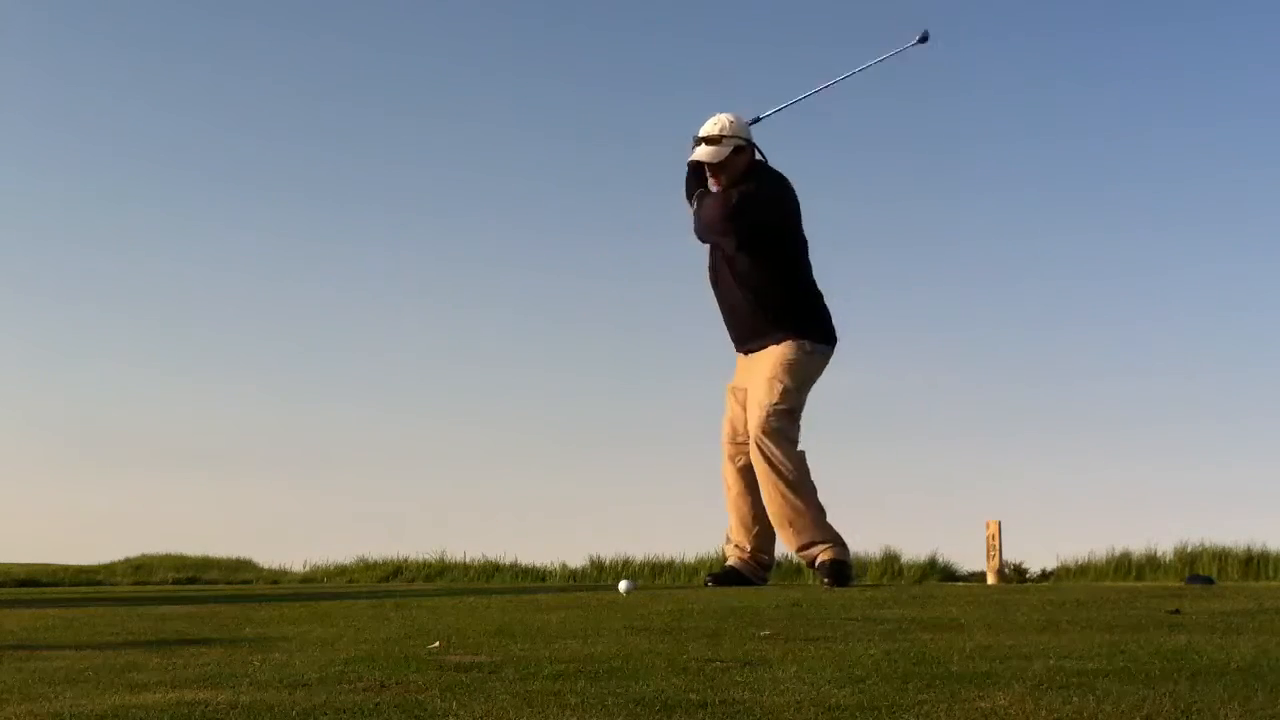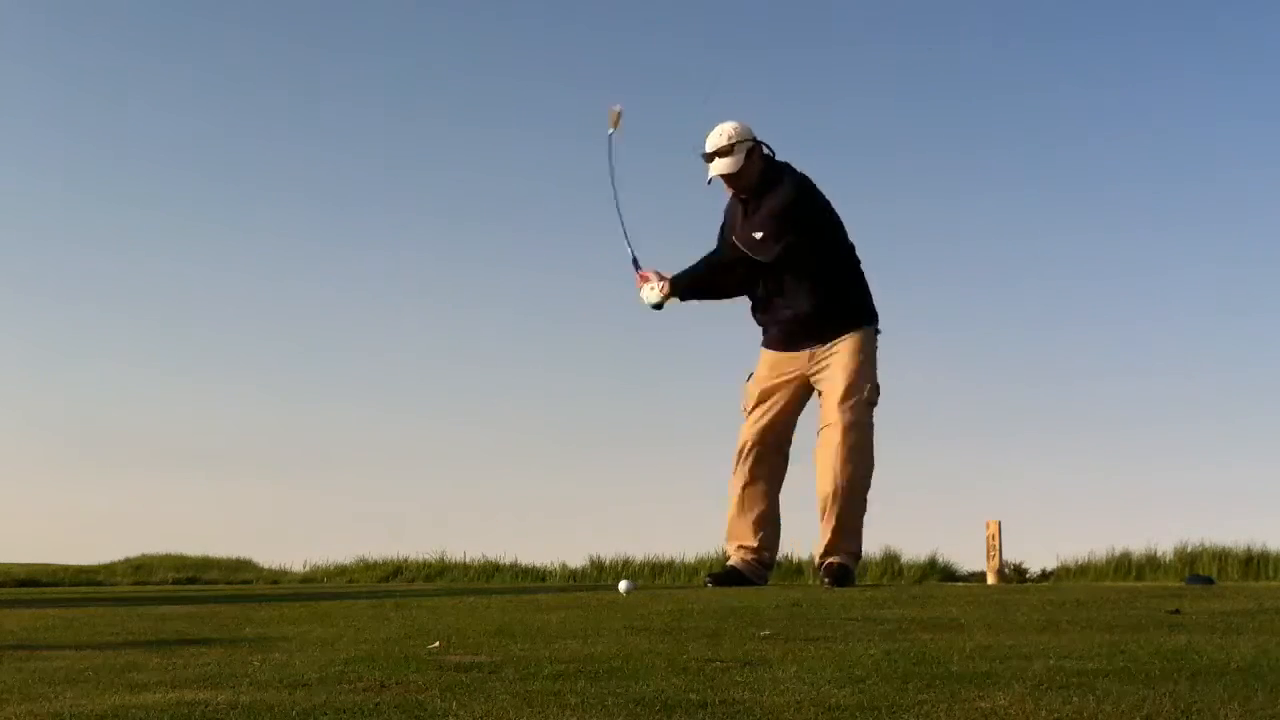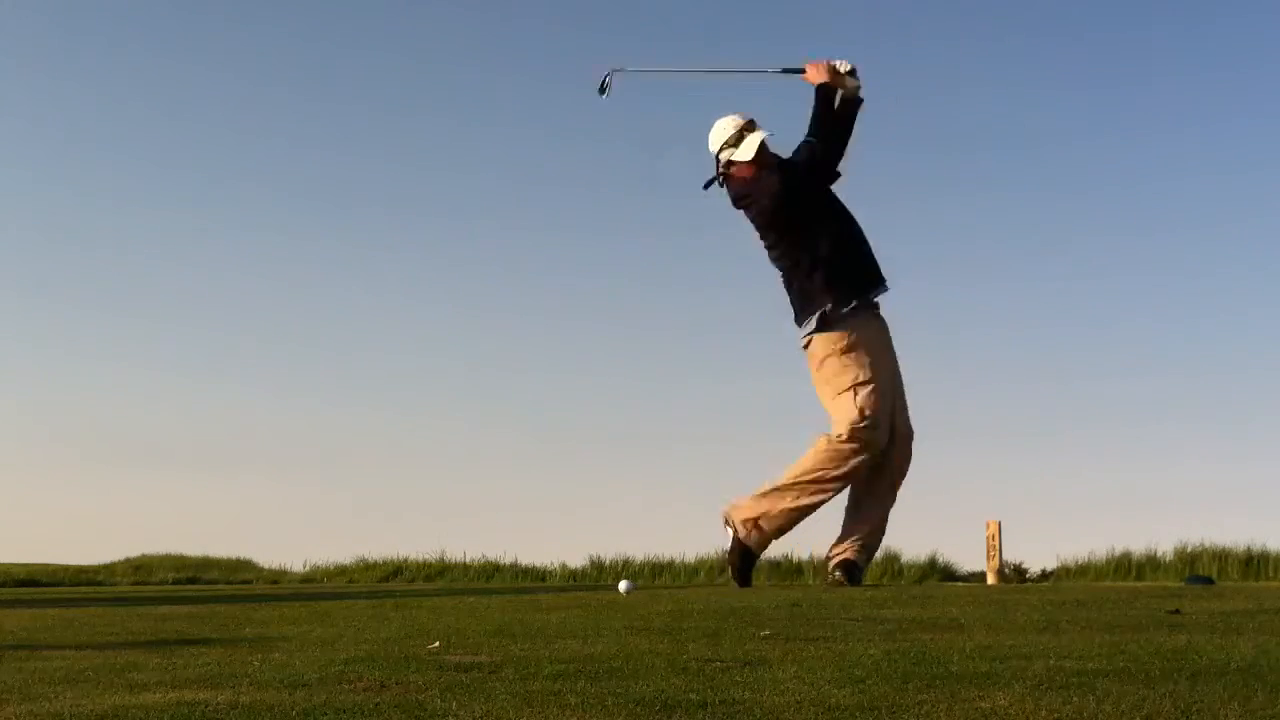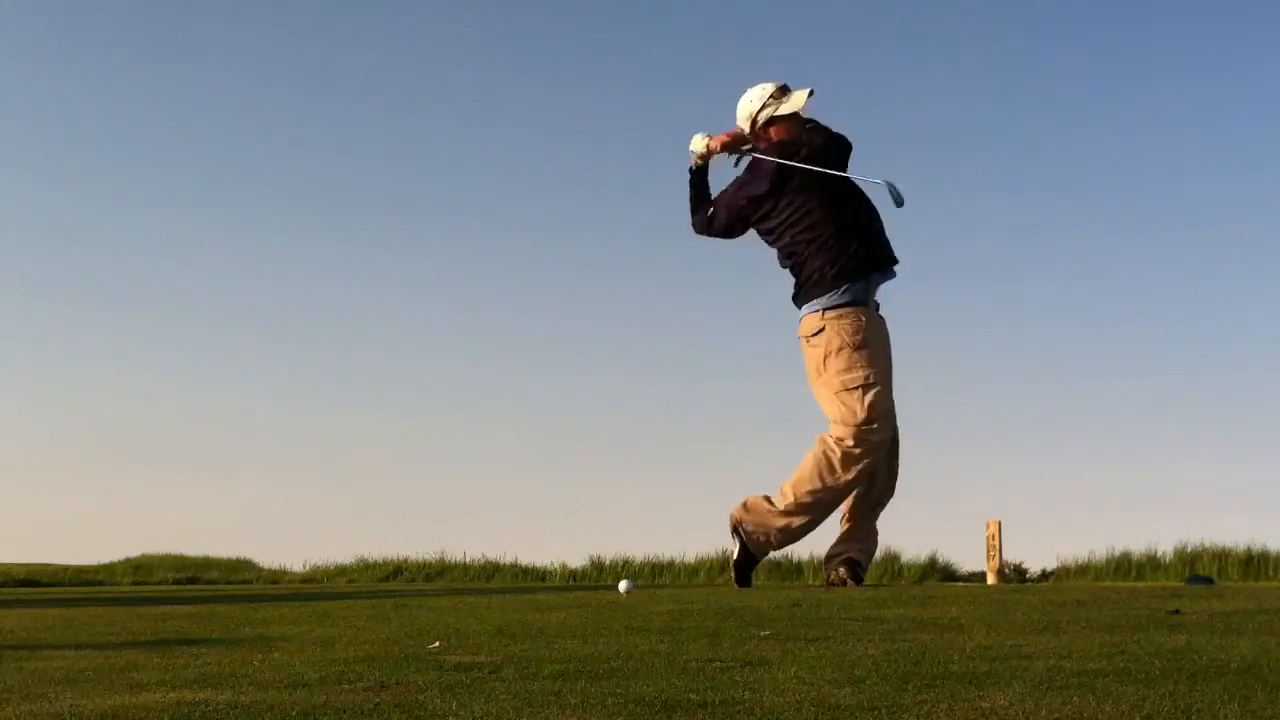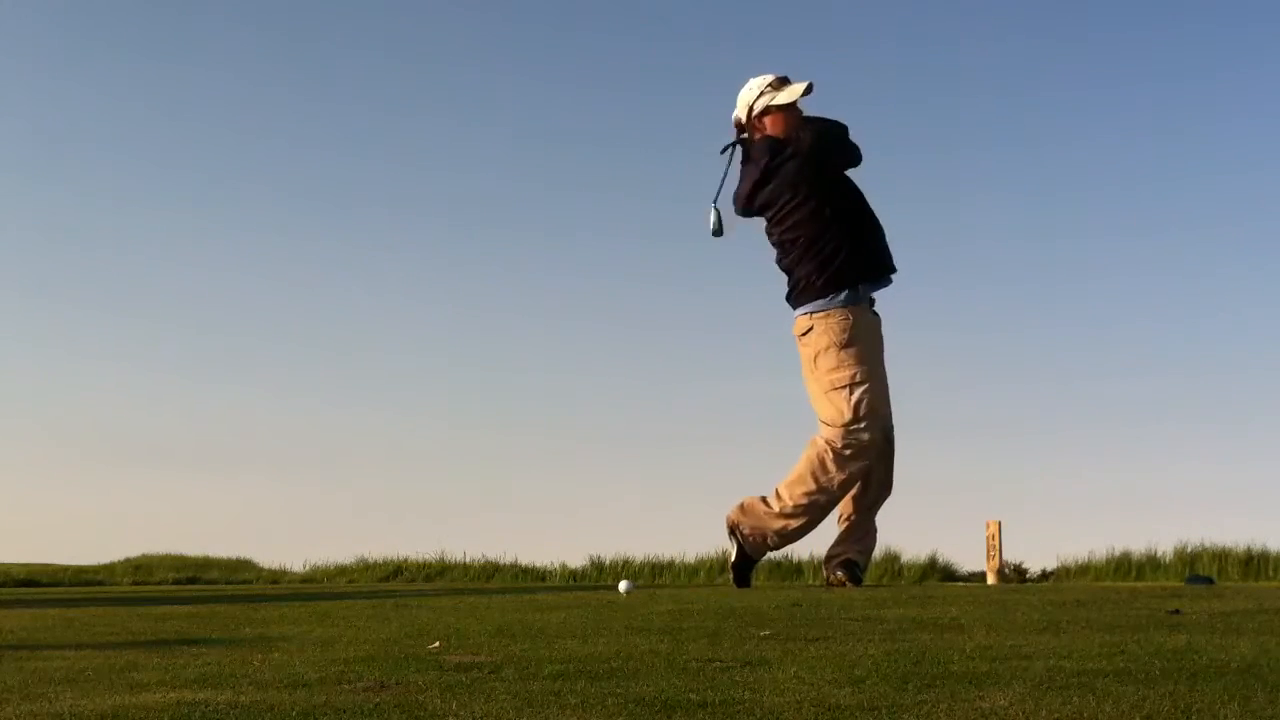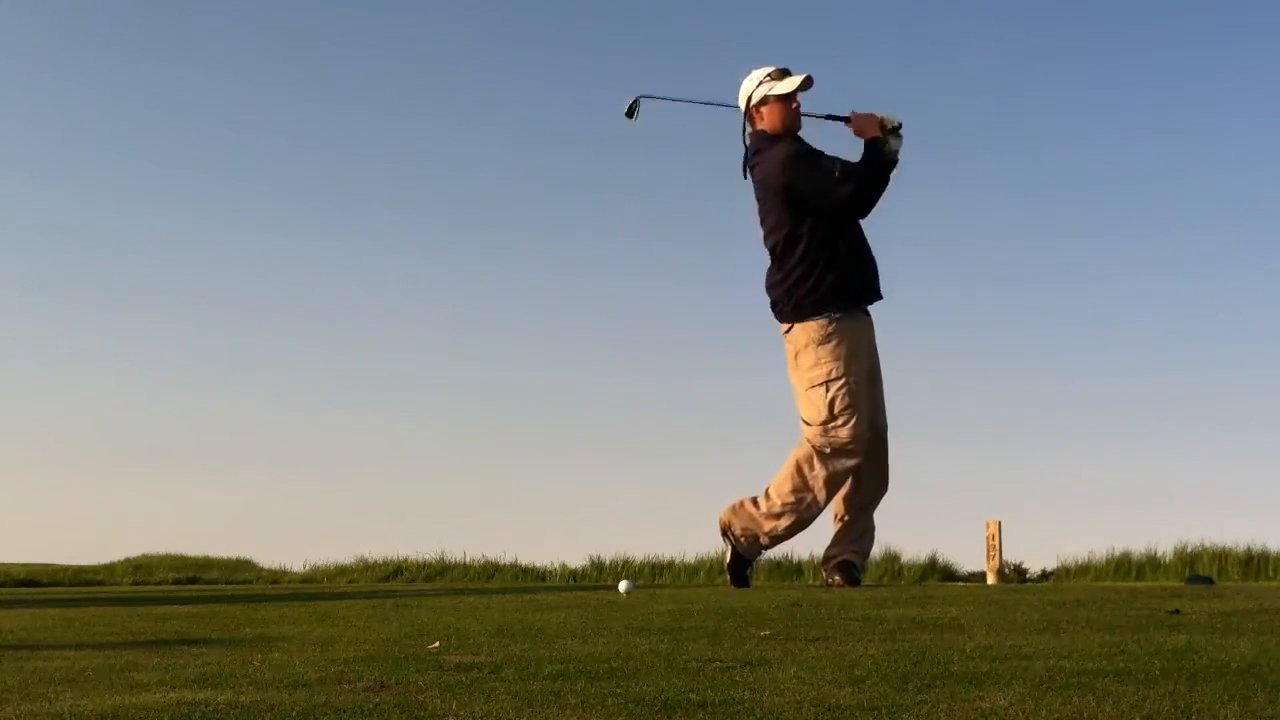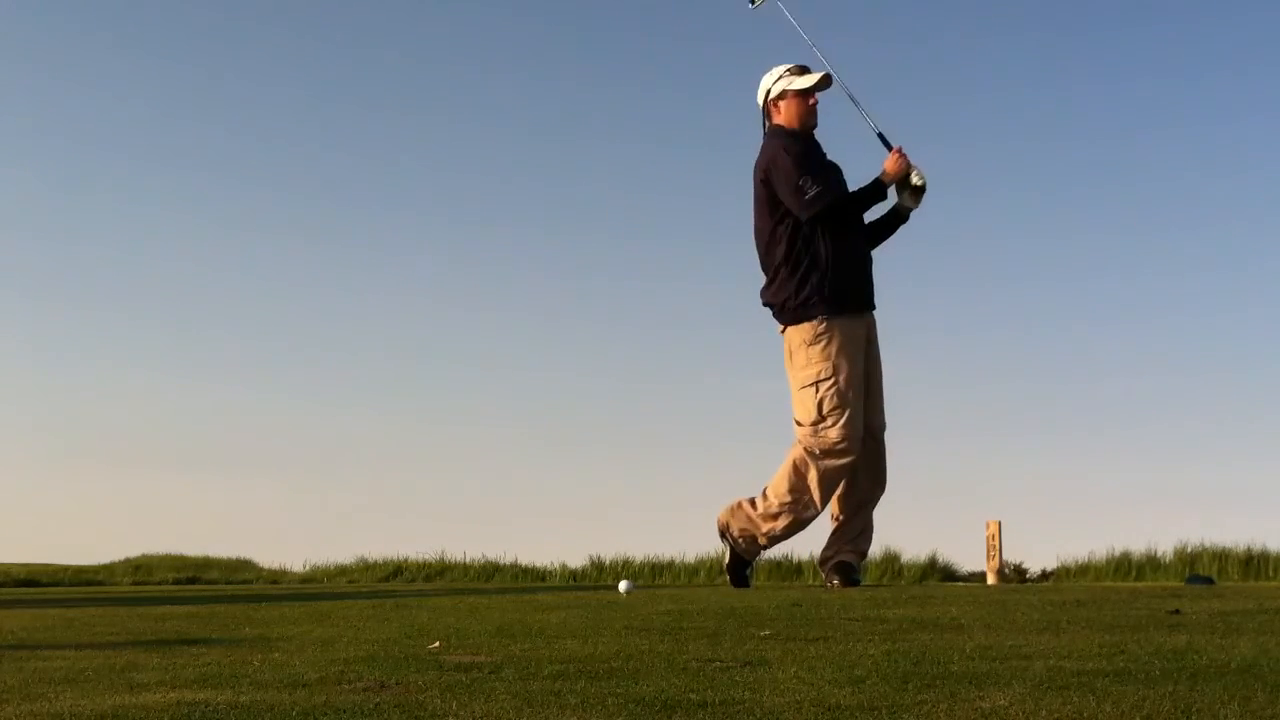
dt=0.3s
person 1, frame 1
left shoulder: (759, 197)
right shoulder: (744, 189)
left elbow: (706, 223)
right elbow: (701, 196)
left wrist: (706, 191)
right wrist: (700, 168)
left hip: (793, 340)
right hip: (757, 345)
left knee: (766, 433)
right knee: (738, 447)
left ankle: (824, 552)
right ankle: (748, 559)
person 1, frame 2
left shoulder: (792, 192)
right shoulder: (740, 206)
left elbow: (744, 257)
right elbow: (734, 278)
left wrist: (675, 285)
right wrist: (677, 285)
left hip: (844, 334)
right hip: (782, 344)
left knee: (844, 435)
right knee: (757, 446)
left ankle: (837, 557)
right ankle: (749, 558)
person 1, frame 3
left shoulder: (774, 176)
right shoulder: (774, 191)
right elbow: (822, 155)
left wrist: (843, 89)
right wrist: (827, 87)
left hip: (861, 316)
right hip: (835, 329)
left knee: (892, 440)
right knee: (857, 434)
left ankle: (850, 555)
right ankle: (752, 522)
person 1, frame 4
left shoulder: (749, 185)
right shoulder: (812, 154)
left elbow: (705, 222)
left wrist: (699, 164)
right wrist: (743, 142)
left hip: (840, 313)
right hip: (841, 314)
left knee: (879, 440)
right knee: (857, 434)
left ankle: (850, 556)
right ankle: (758, 527)
person 1, frame 5
left shoulder: (758, 173)
right shoulder: (807, 149)
left elbow: (740, 203)
right elbow: (844, 143)
left wrist: (746, 142)
right wrist: (800, 123)
left hip: (846, 312)
right hip: (833, 313)
left knee: (876, 438)
right knee: (851, 435)
left ankle: (849, 557)
right ankle: (755, 527)
person 1, frame 6
left shoulder: (780, 159)
right shoulder: (788, 158)
left elbow: (855, 205)
right elbow: (855, 190)
left wrist: (886, 145)
right wrist: (874, 141)
left hip: (845, 315)
right hip: (820, 320)
left knee: (869, 440)
right knee: (836, 436)
left ankle: (846, 558)
right ankle: (748, 529)
person 1, frame 7
left shoulder: (817, 162)
right shoulder: (781, 154)
left elbow: (852, 239)
right elbow: (824, 212)
left wrist: (901, 207)
right wrist: (883, 179)
left hip: (854, 314)
right hip: (816, 318)
left knee: (867, 442)
right knee: (830, 439)
left ankle: (844, 558)
right ankle: (745, 531)
